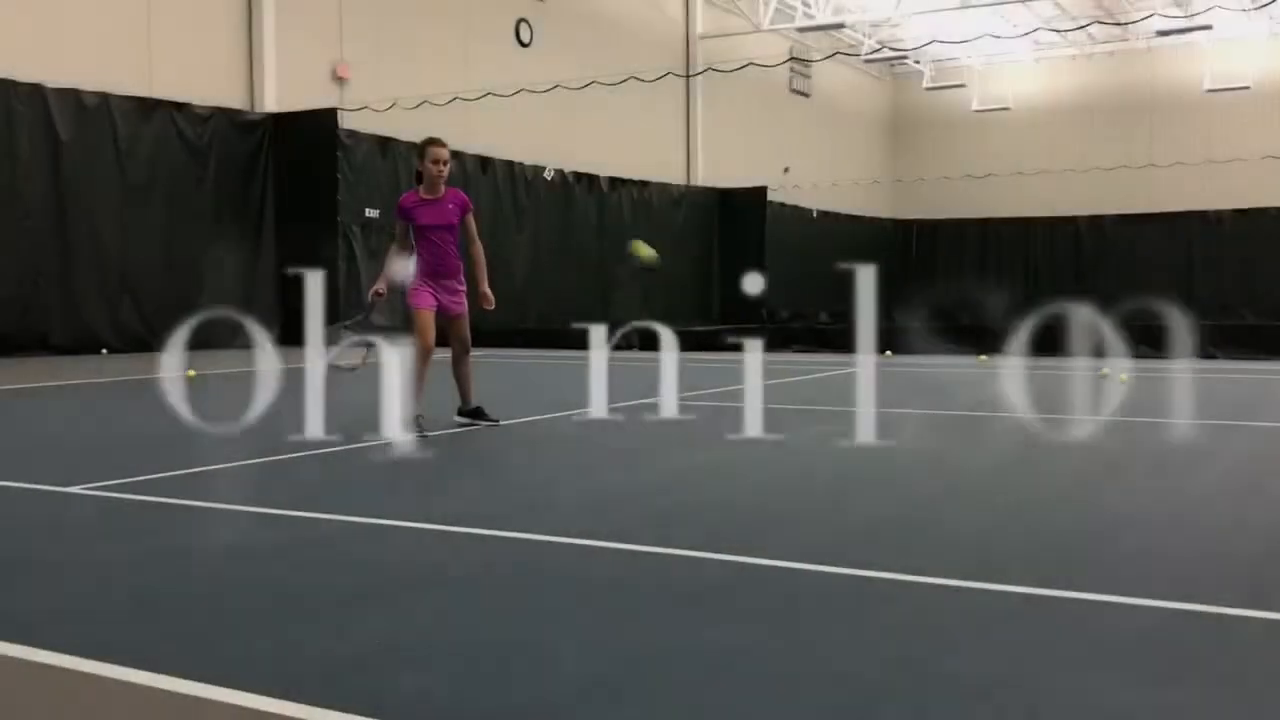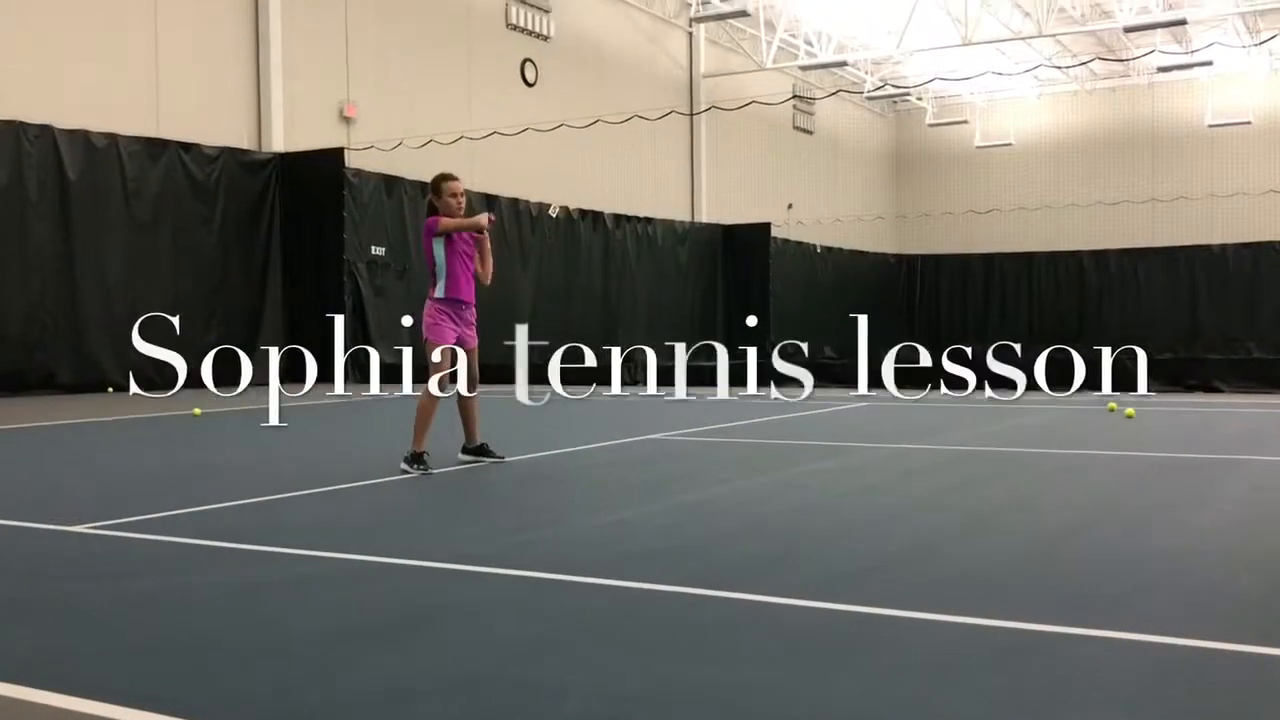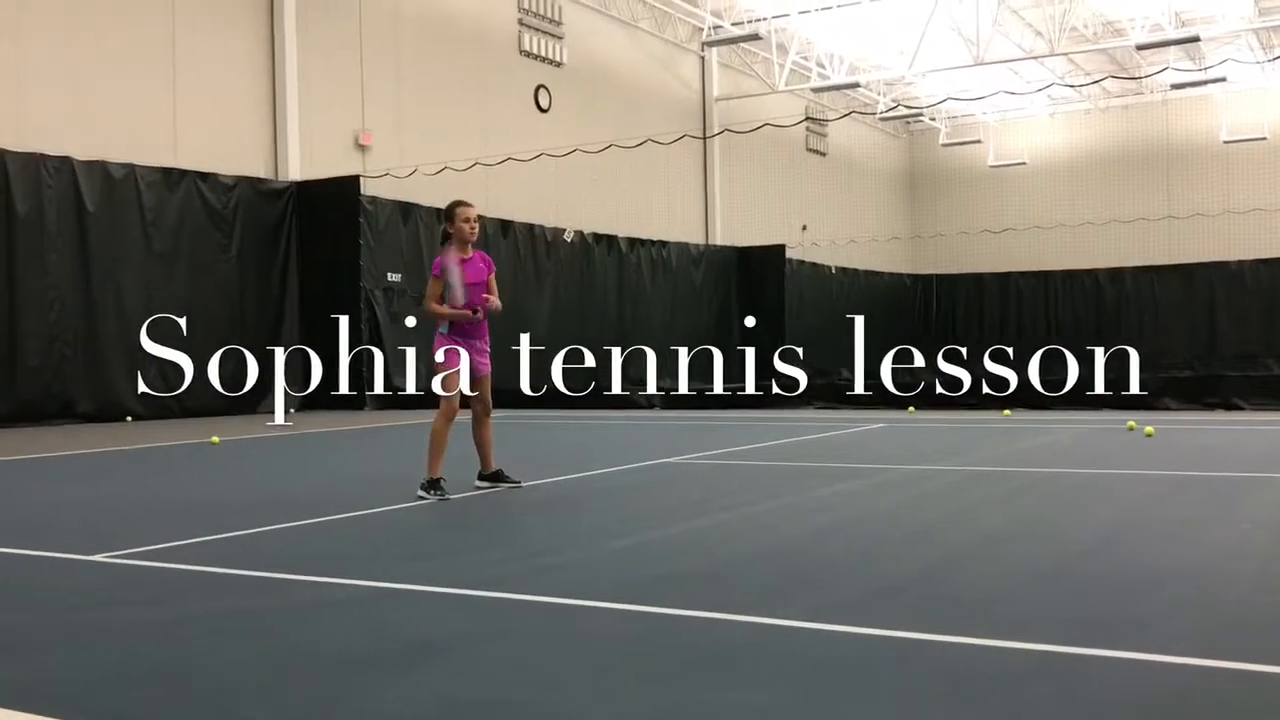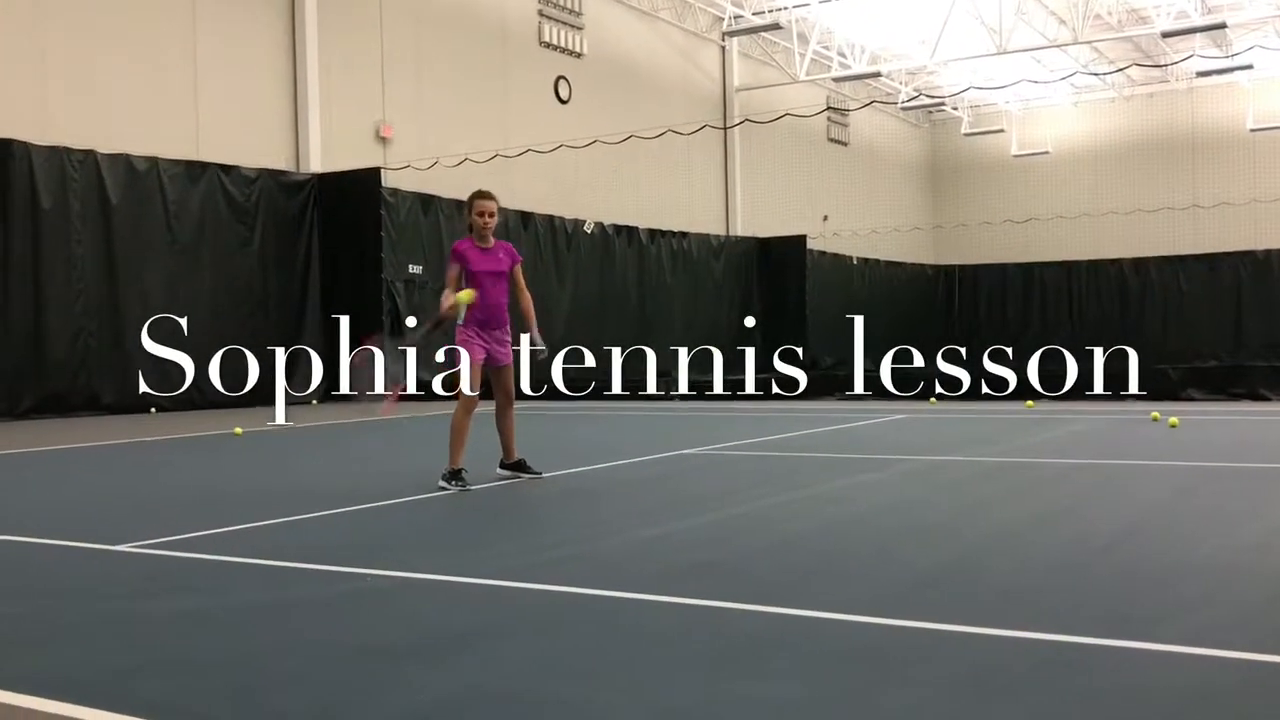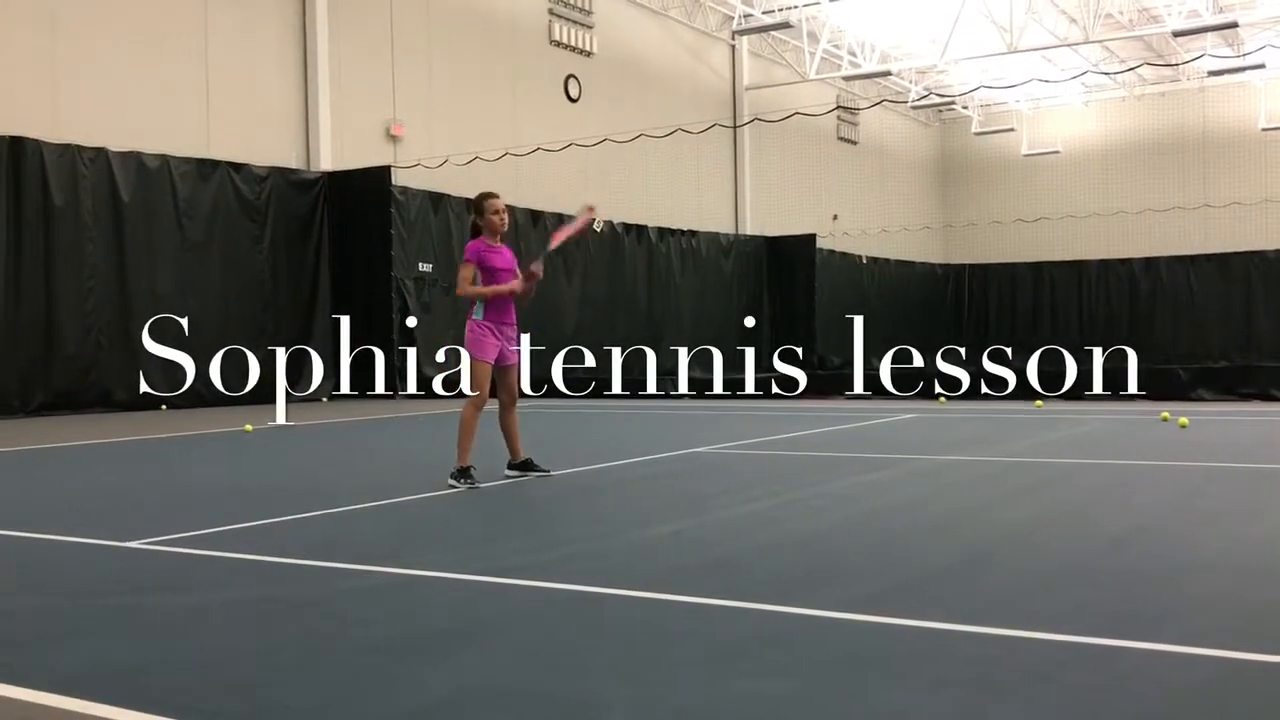
dt=1s
person 1, frame 1
left shoulder: (459, 200)
right shoulder: (408, 203)
left elbow: (474, 244)
right elbow: (400, 246)
left wrist: (483, 284)
right wrist: (383, 282)
left hip: (454, 283)
right hip: (422, 282)
left knee: (462, 347)
right knee: (426, 345)
left ankle: (467, 408)
right ankle: (410, 415)
person 1, frame 2
left shoulder: (469, 236)
right shoulder: (434, 224)
left elbow: (484, 279)
right elbow: (479, 221)
left wrist: (484, 240)
right wrist: (484, 221)
left hip: (466, 313)
right hip: (441, 311)
left knee: (470, 382)
left ankle: (472, 445)
right ankle: (415, 453)
person 1, frame 3
left shoulder: (484, 261)
right shoulder: (443, 263)
left elbow: (497, 303)
right elbow: (431, 305)
left wrist: (491, 304)
right wrist: (457, 314)
left hip: (479, 342)
right hip: (451, 342)
left knee: (483, 408)
right knee: (449, 408)
left ankle: (488, 472)
right ankle: (431, 480)
person 1, frame 4
left shoulder: (508, 252)
right shoulder: (461, 249)
left elbow: (522, 294)
right elbow: (450, 288)
left wrist: (535, 332)
right wrist: (448, 303)
left hip: (501, 332)
right hip: (472, 332)
left knee: (506, 398)
right knee: (468, 400)
left ankle: (510, 461)
right ankle: (452, 470)
person 1, frame 5
left shoulder: (508, 252)
right shoulder: (474, 248)
left elbow: (521, 294)
right elbow: (463, 289)
left wrist: (531, 281)
right wrist: (502, 288)
left hip: (508, 330)
right hip: (483, 328)
left knee: (509, 399)
right knee: (478, 398)
left ankle: (517, 460)
right ankle: (461, 468)
